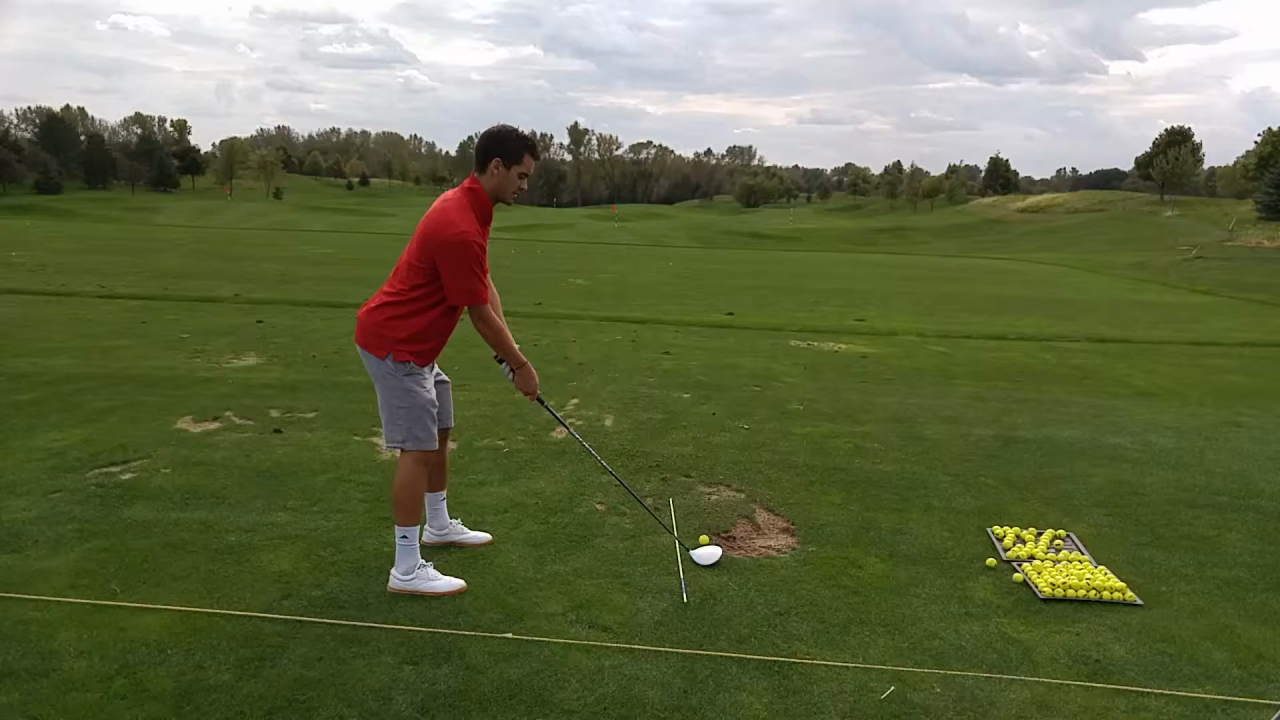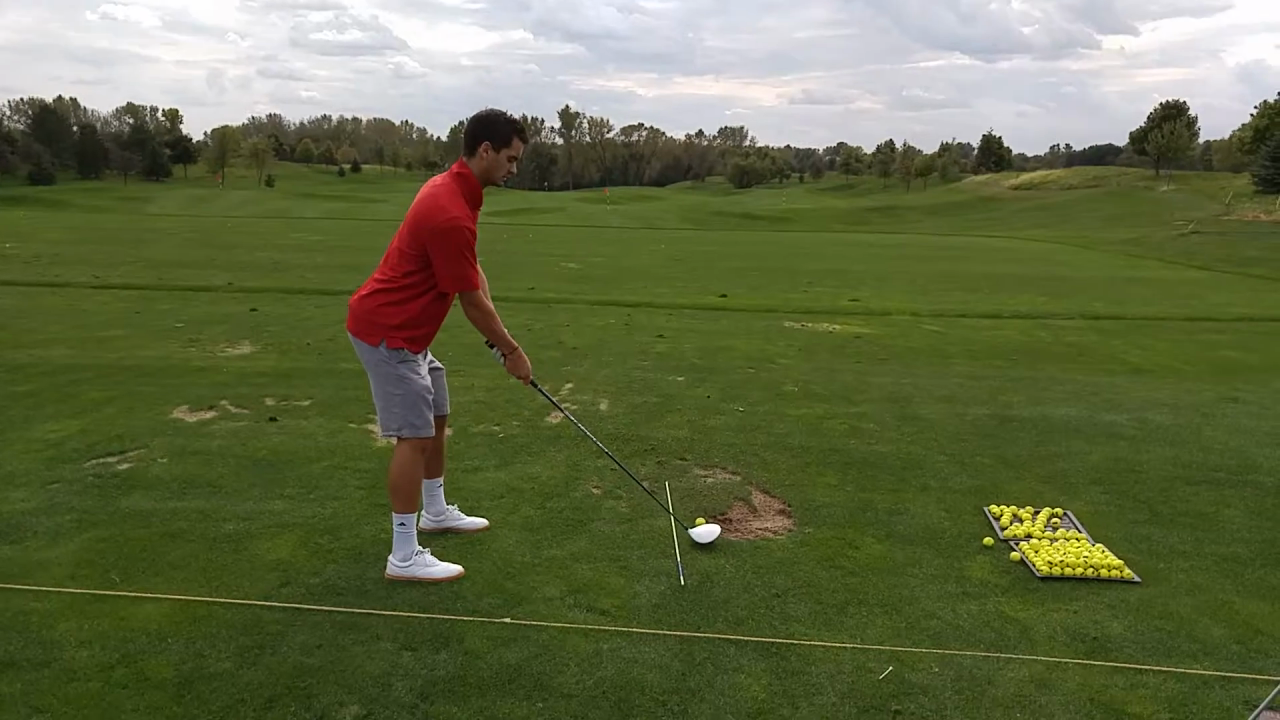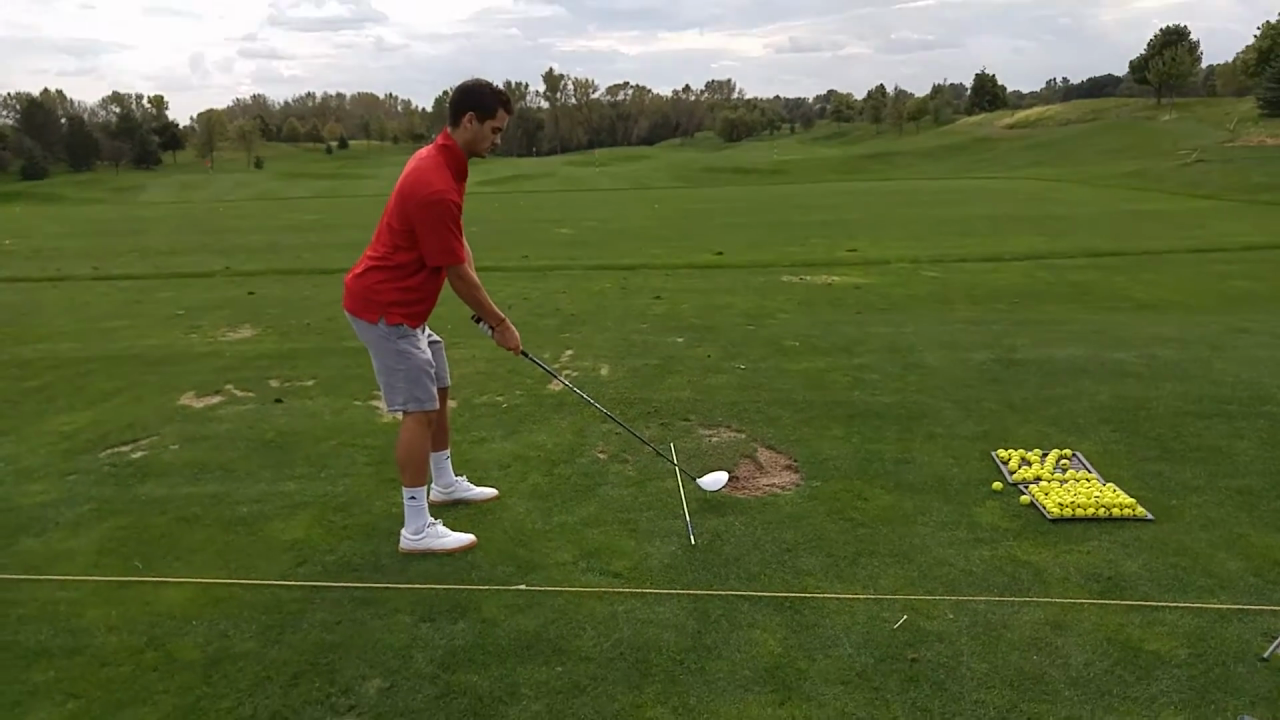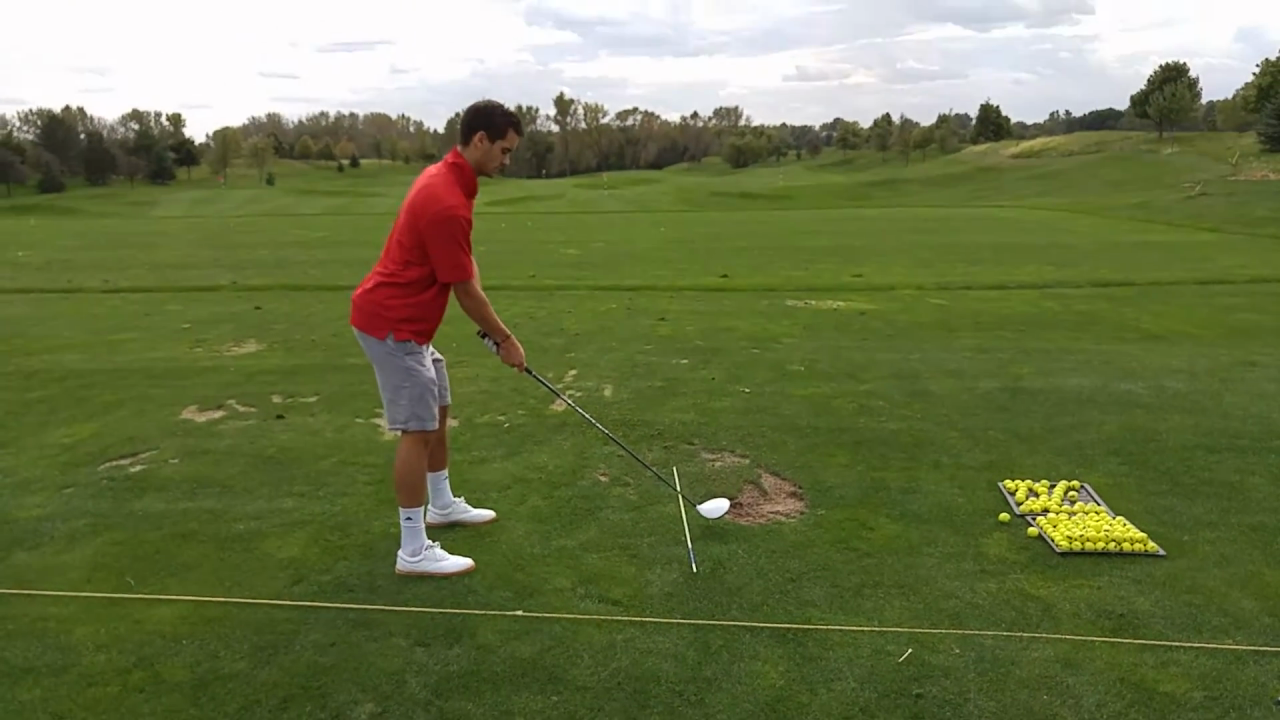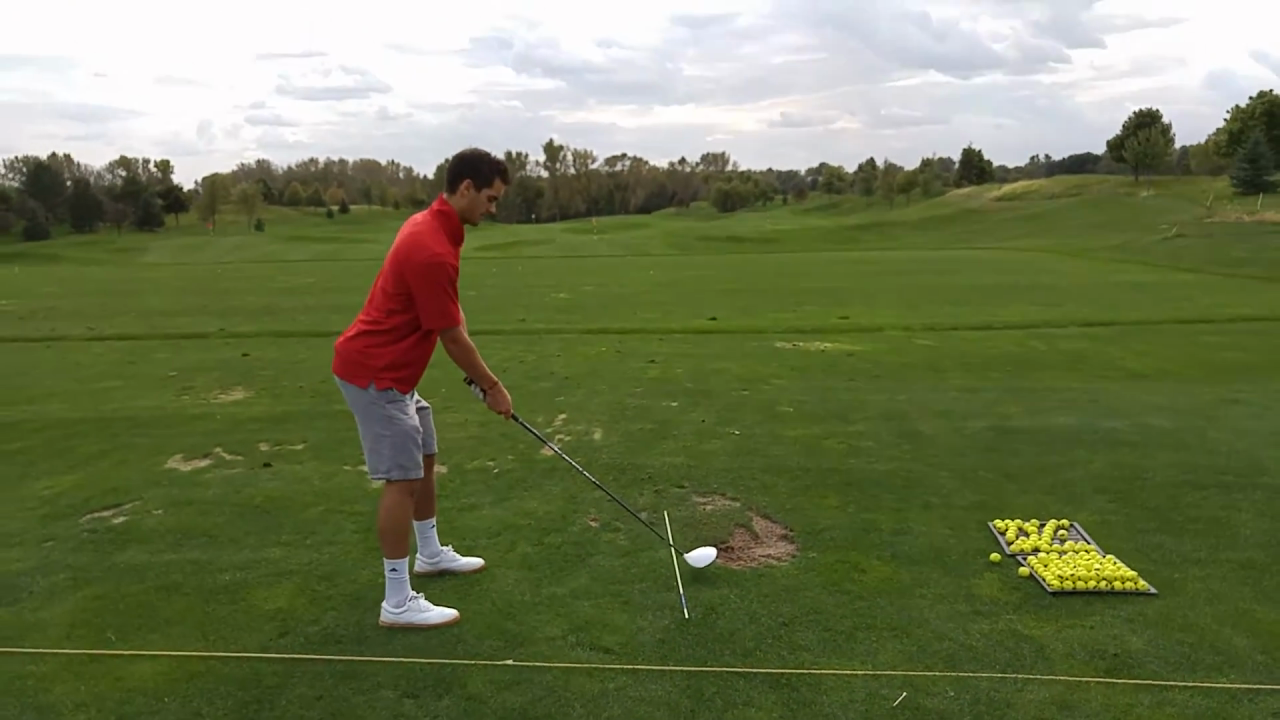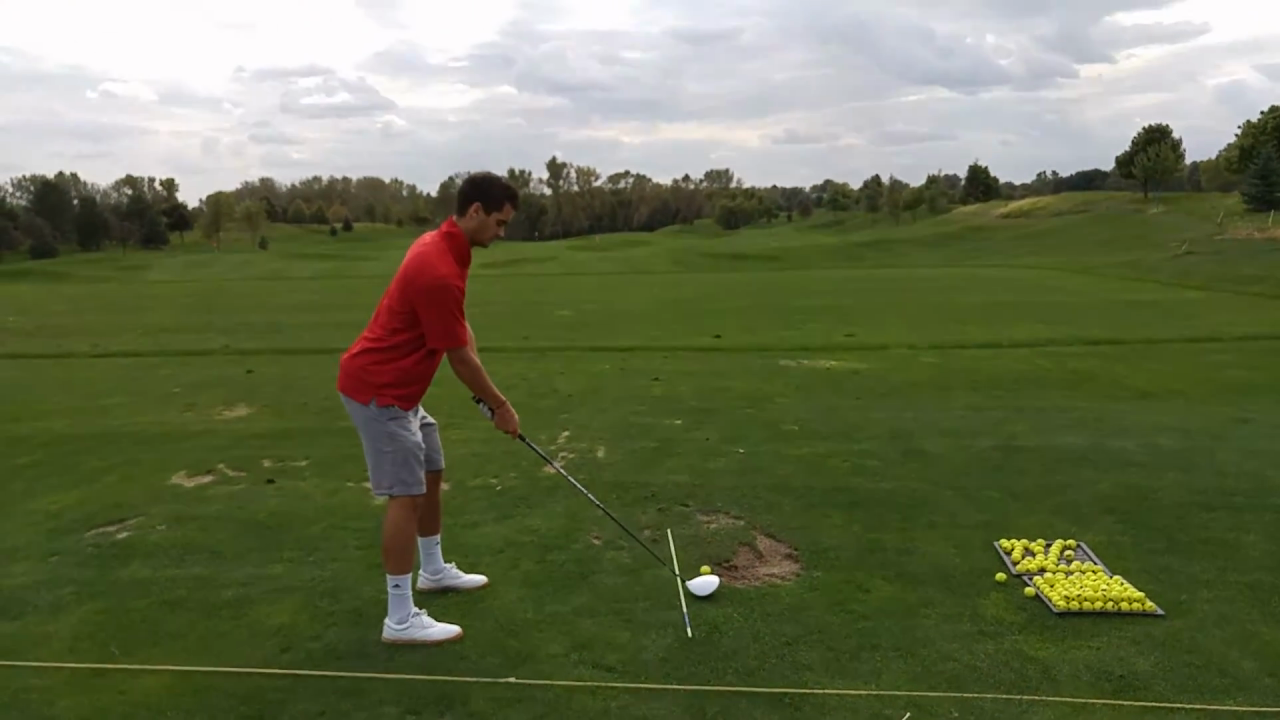
dt=0.5s
person 1, frame 1
left shoulder: (469, 204)
right shoulder: (459, 228)
left elbow: (485, 285)
right elbow: (480, 314)
left wrist: (509, 349)
right wrist: (521, 366)
left hip: (411, 339)
right hip: (393, 343)
left knee: (438, 434)
right knee: (416, 448)
left ankle: (439, 526)
right ankle: (407, 570)
person 1, frame 2
left shoulder: (455, 187)
right shoulder: (450, 214)
left elbow: (472, 271)
right elbow: (471, 300)
left wrist: (499, 337)
right wrist: (512, 352)
left hip: (403, 327)
right hip: (386, 331)
left knee: (434, 420)
right knee: (414, 435)
left ankle: (436, 511)
right ankle: (404, 557)
person 1, frame 3
left shoulder: (439, 158)
right shoulder: (435, 188)
left elbow: (458, 245)
right elbow: (456, 273)
left wrist: (485, 308)
right wrist: (500, 323)
left hip: (399, 301)
right hip: (385, 308)
left knee: (437, 393)
right knee: (418, 410)
left ankle: (445, 483)
right ankle: (417, 529)
person 1, frame 4
left shoulder: (443, 174)
right shoulder: (447, 202)
left elbow: (465, 268)
right elbow: (464, 290)
left wrist: (490, 325)
right wrist: (504, 339)
left hip: (403, 318)
right hip: (391, 324)
left knee: (436, 413)
right knee: (417, 429)
left ankle: (441, 505)
right ankle: (414, 551)
person 1, frame 5
left shoulder: (432, 224)
right shoulder: (433, 250)
left elbow: (452, 312)
right elbow: (452, 337)
left wrist: (478, 373)
right wrist: (493, 386)
left hip: (389, 368)
right hip: (374, 373)
left knee: (424, 460)
right knee: (402, 479)
left ankle: (431, 553)
right ankle: (397, 602)
person 1, frame 6
left shoulder: (442, 244)
right shoulder: (439, 271)
left elbow: (461, 329)
right elbow: (459, 357)
left wrist: (487, 392)
right wrist: (500, 406)
left hip: (395, 384)
right hip: (377, 390)
left knee: (430, 476)
right knee: (406, 495)
left ankle: (434, 570)
right ankle: (400, 619)
